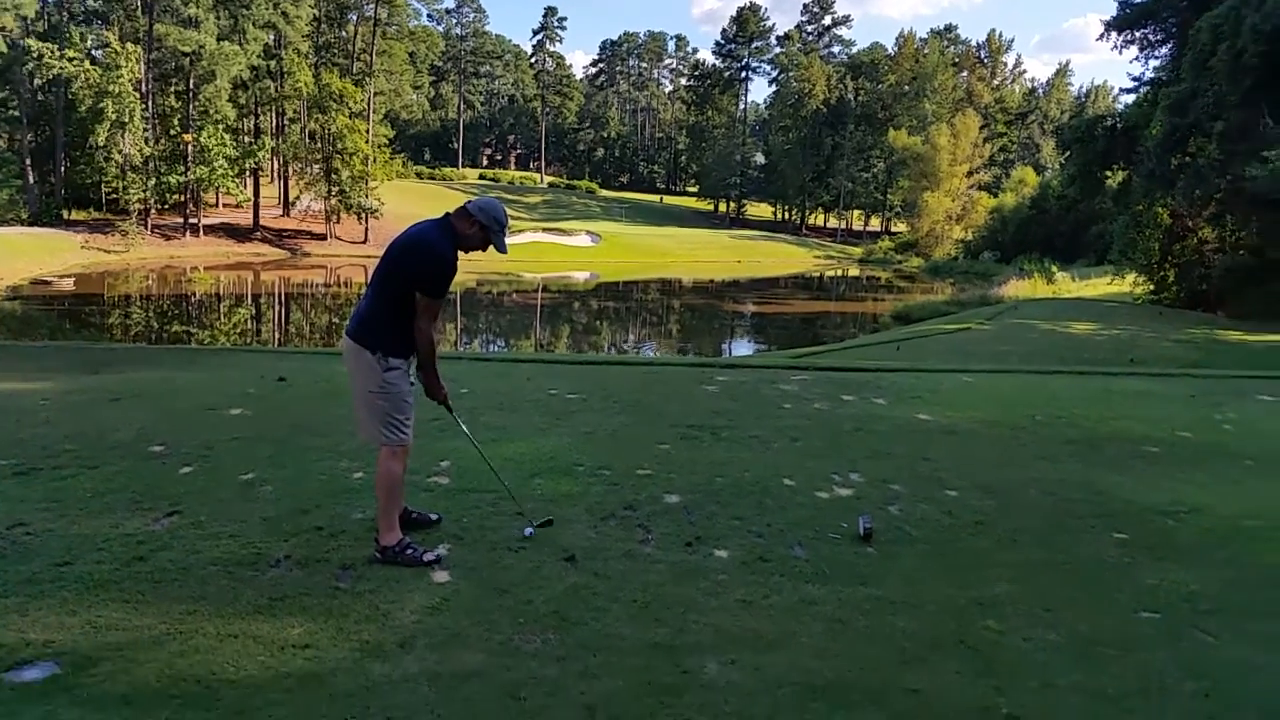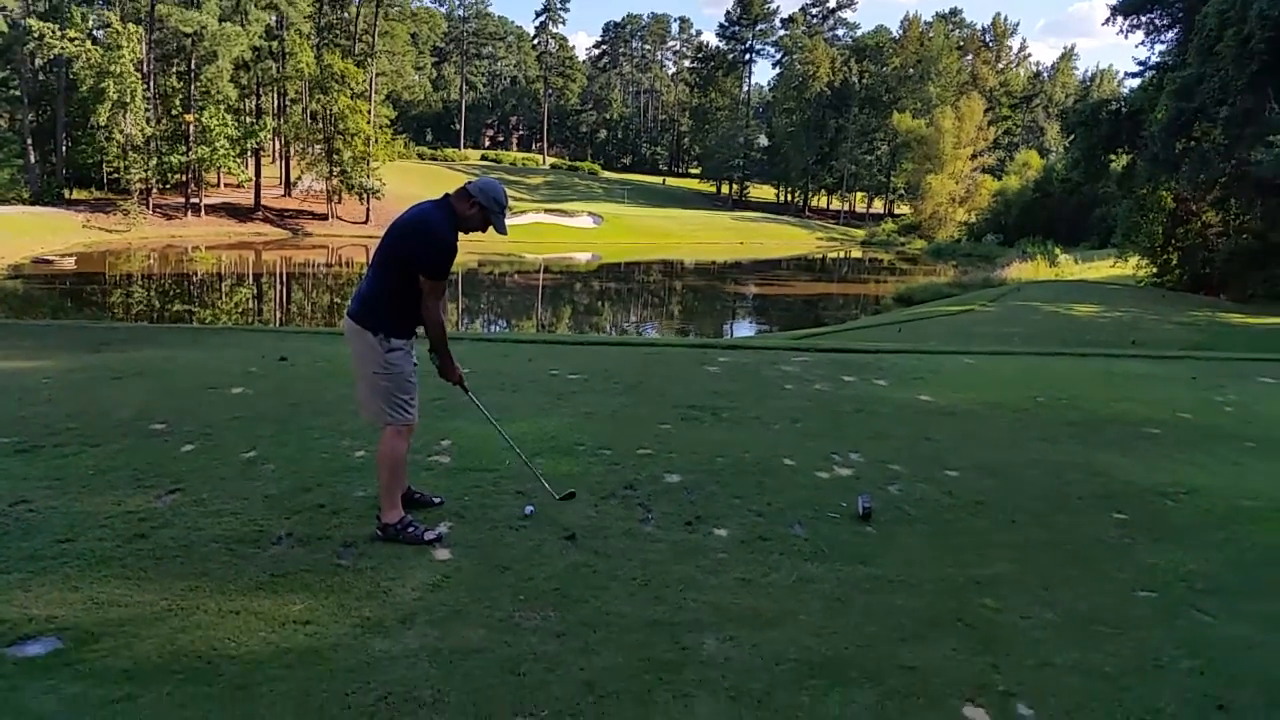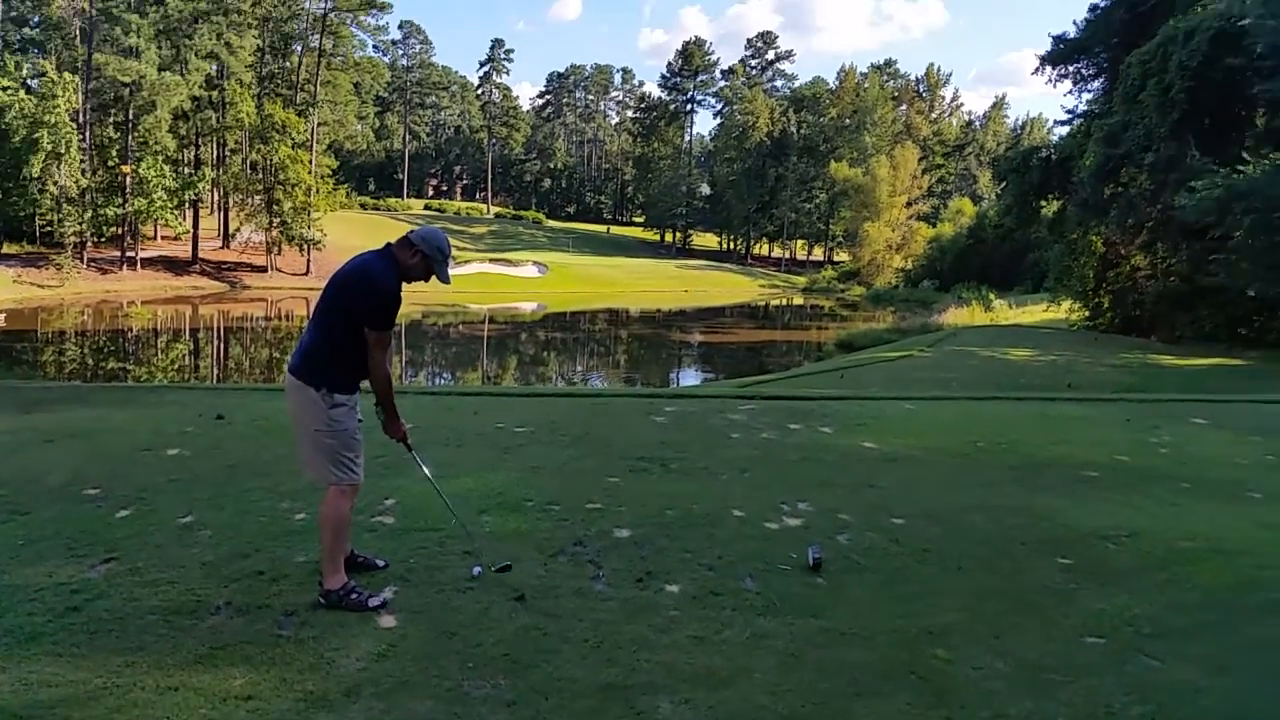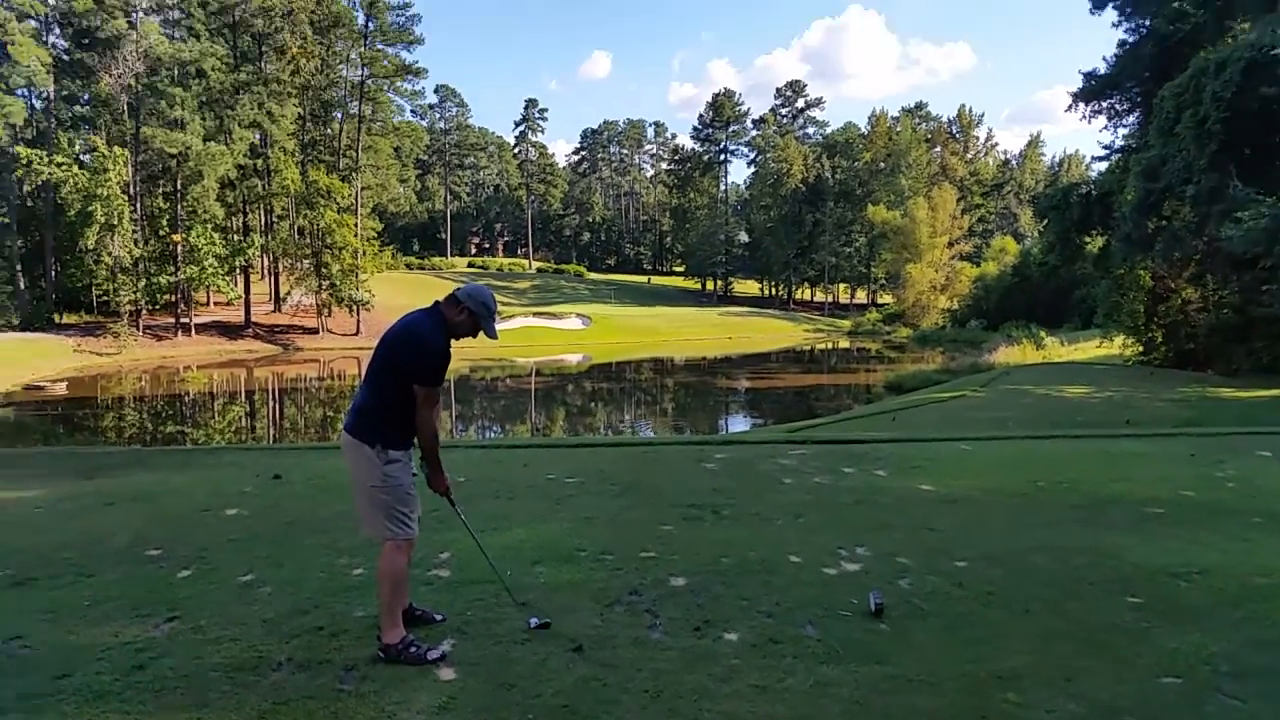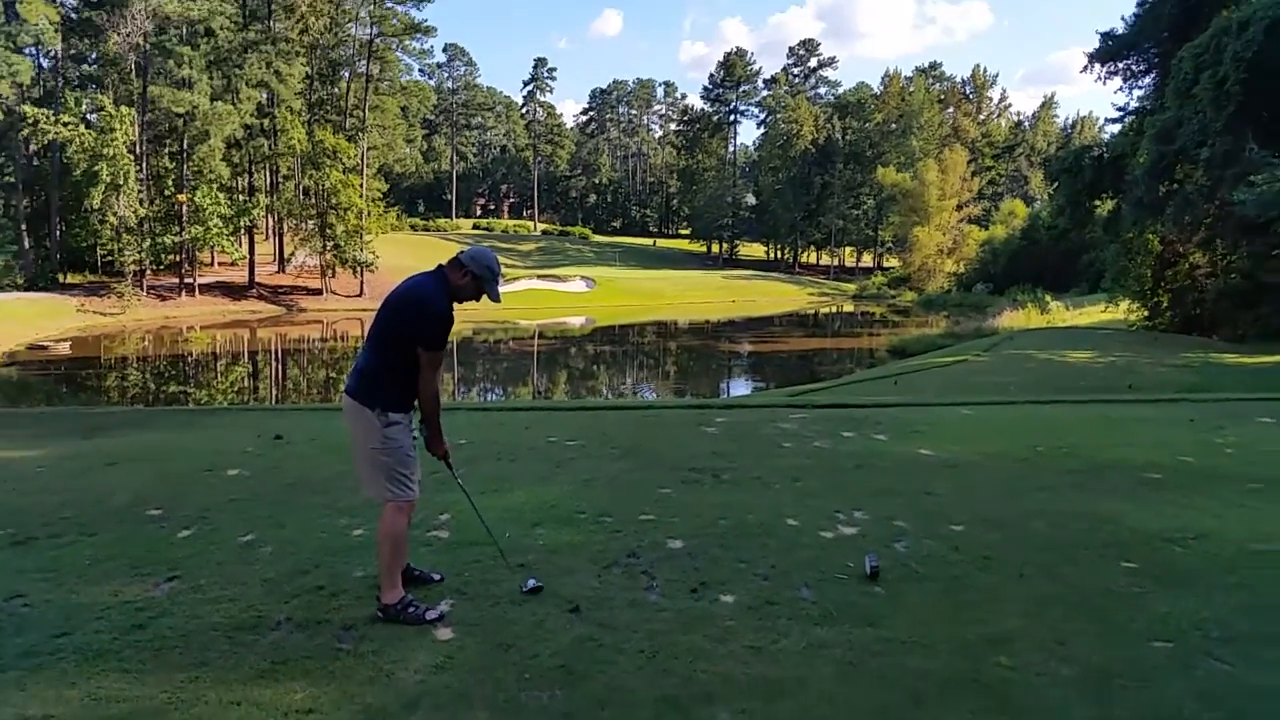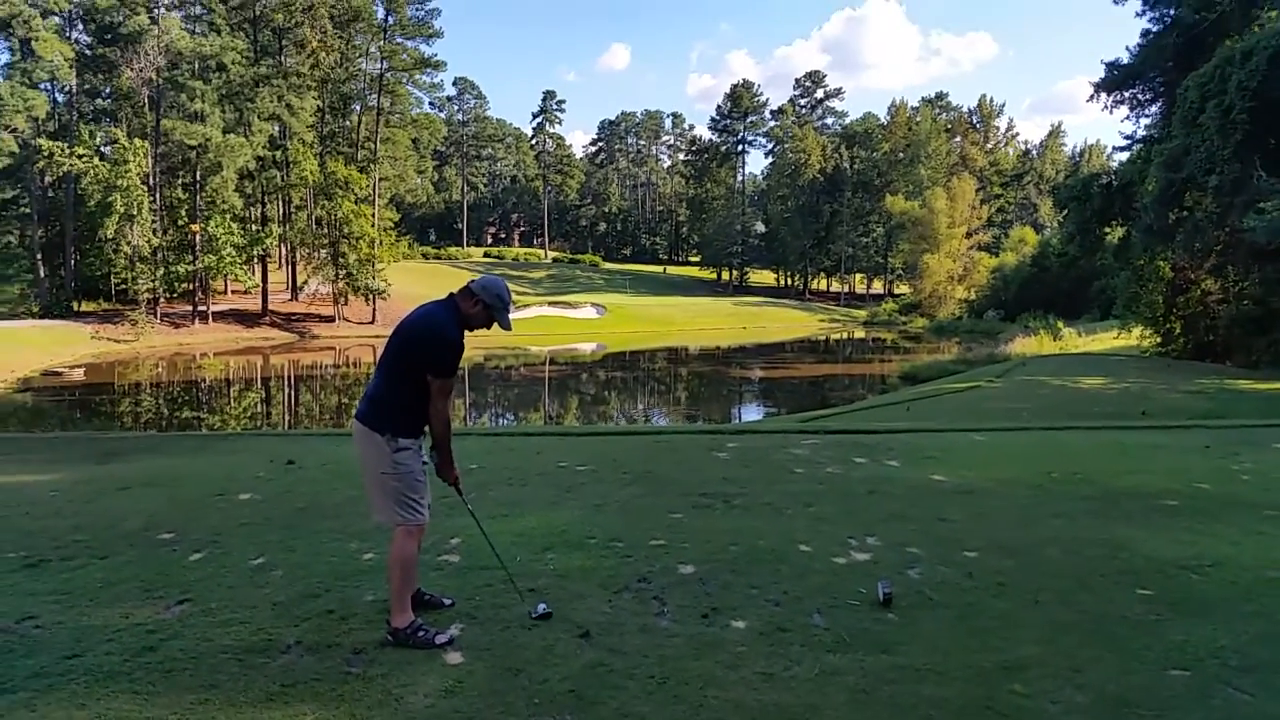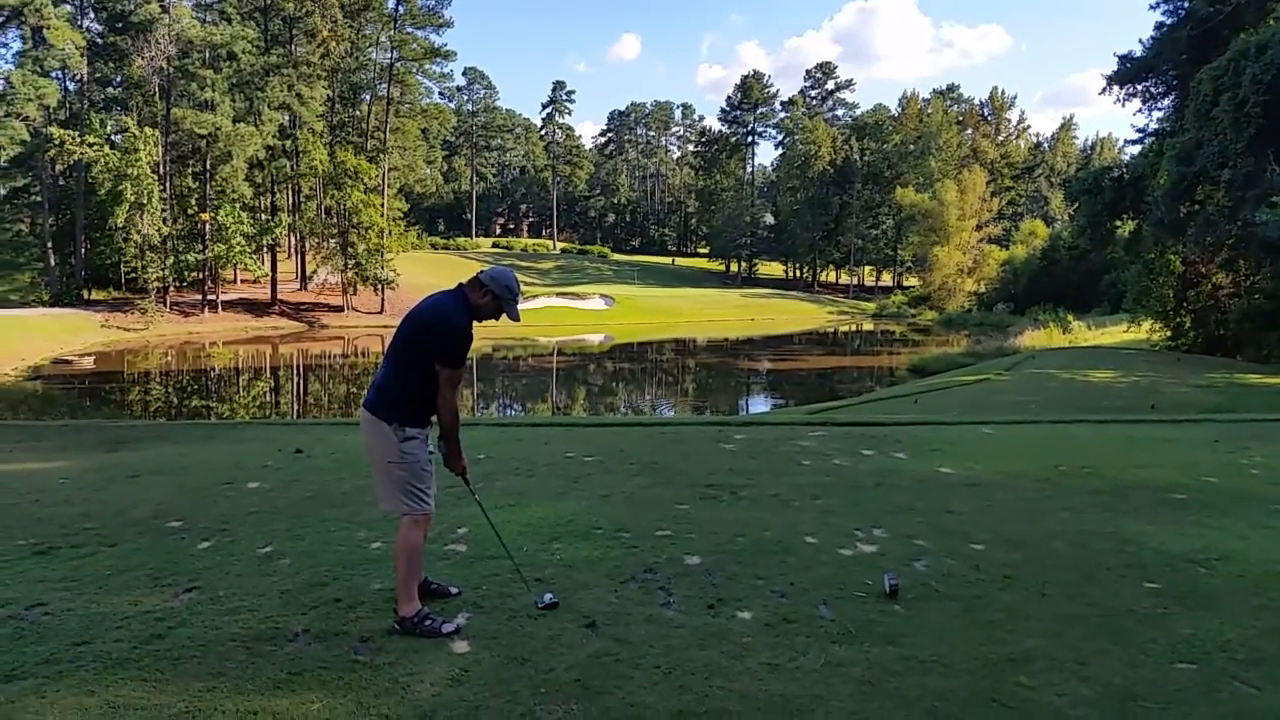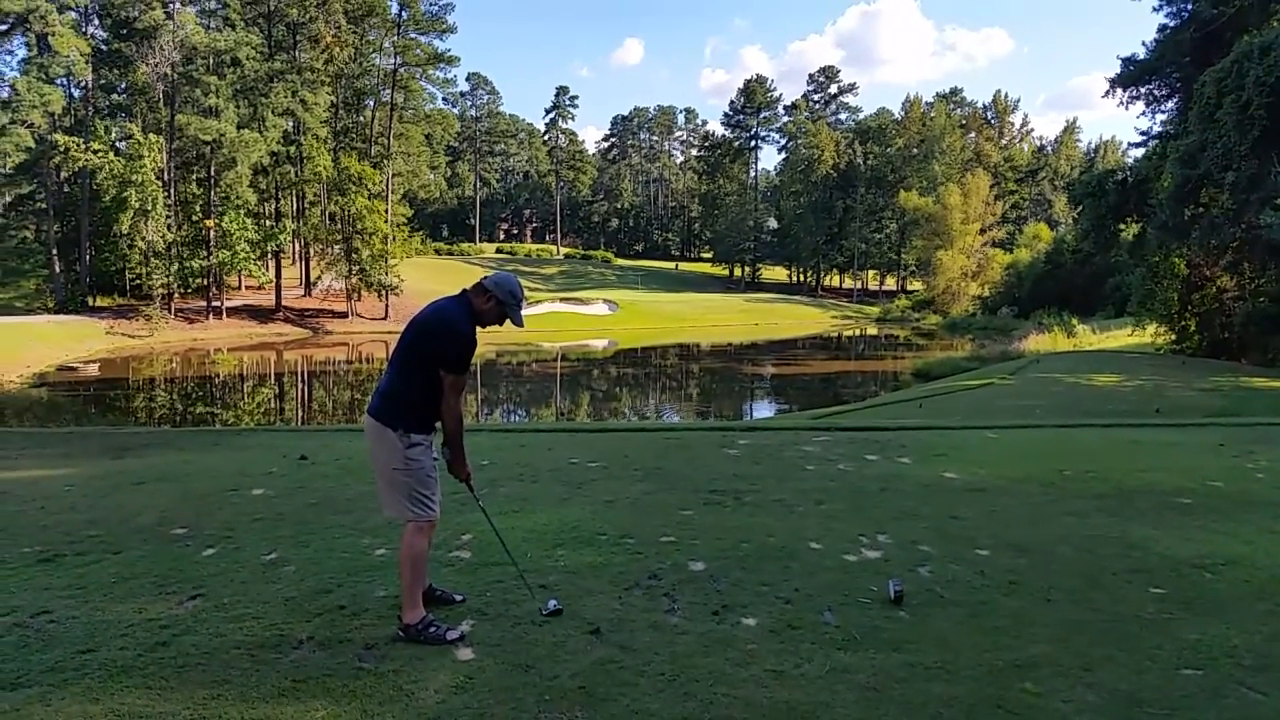
dt=0.2s
person 1, frame 1
left shoulder: (433, 234)
right shoulder: (438, 251)
right elbow: (423, 323)
left wrist: (426, 370)
right wrist: (431, 378)
left hip: (378, 343)
right hip: (378, 350)
left knee: (399, 437)
right knee: (395, 444)
left ankle: (396, 510)
right ankle: (389, 539)
person 1, frame 2
left shoulder: (433, 215)
right shoulder: (439, 232)
left elbow: (430, 297)
right elbow: (430, 304)
left wrist: (438, 351)
right wrist: (445, 360)
left hip: (381, 324)
right hip: (379, 331)
left knee: (401, 417)
right knee: (398, 422)
left ankle: (398, 490)
right ankle: (390, 518)
person 1, frame 3
left shoulder: (375, 266)
right shoulder: (382, 282)
right elbow: (377, 356)
left wrist: (383, 406)
right wrist: (391, 416)
left hip: (326, 379)
right hip: (322, 386)
left knee: (347, 476)
right knee: (343, 483)
left ankle: (342, 553)
right ankle: (334, 582)
person 1, frame 4
left shoulder: (423, 323)
right shoulder: (431, 341)
right elbow: (425, 414)
left wrist: (429, 464)
right wrist: (436, 471)
left hip: (381, 437)
right hip: (378, 444)
left knee: (405, 529)
right knee: (400, 537)
left ankle: (400, 606)
right ankle: (392, 636)
person 1, frame 5
left shoulder: (426, 287)
right shoulder: (434, 304)
right elbow: (427, 378)
left wrist: (428, 428)
right wrist: (435, 435)
left hip: (382, 399)
right hip: (378, 406)
left knee: (405, 492)
right knee: (399, 499)
left ankle: (399, 566)
right ankle: (392, 598)
person 1, frame 6
left shoulder: (437, 314)
right shoulder: (445, 331)
right elbow: (438, 405)
left wrist: (439, 454)
right wrist: (446, 462)
left hip: (392, 425)
right hip: (388, 432)
left knee: (414, 517)
right knee: (410, 523)
left ankle: (409, 591)
right ankle: (401, 621)
person 1, frame 7
left shoulder: (446, 305)
right shoulder: (454, 322)
right elbow: (446, 395)
left wrist: (446, 444)
right wrist: (454, 452)
left hip: (398, 414)
right hip: (395, 421)
left knee: (420, 507)
right knee: (416, 513)
left ankle: (415, 581)
right ankle: (408, 610)
person 1, frame 8
left shoulder: (450, 310)
right shoulder: (458, 327)
right elbow: (449, 402)
left wrist: (450, 449)
right wrist: (458, 458)
left hip: (401, 420)
right hip: (400, 427)
left knee: (424, 513)
right knee: (420, 519)
left ankle: (420, 588)
right ankle: (413, 618)
